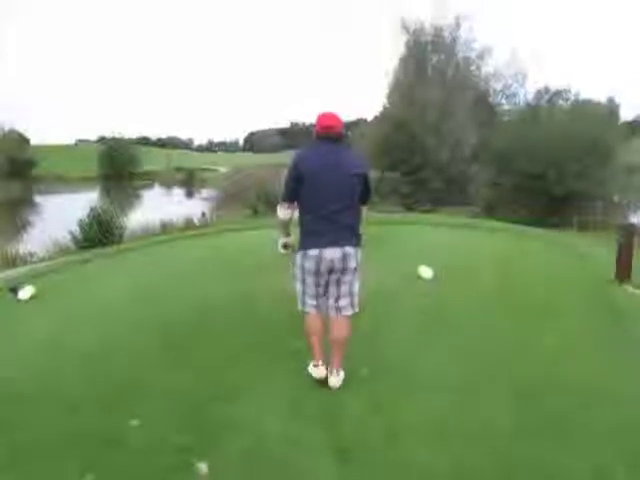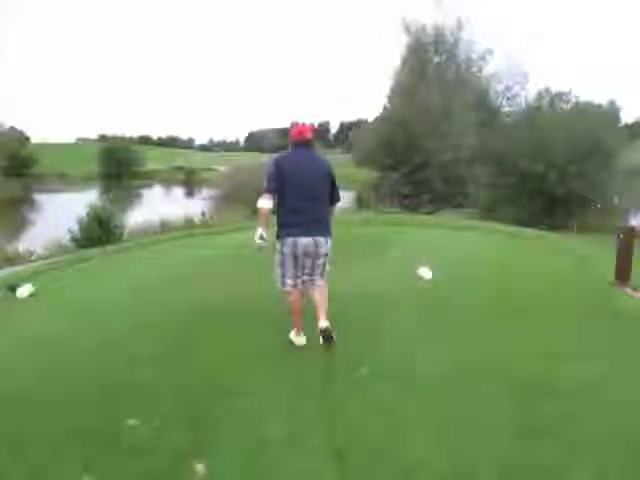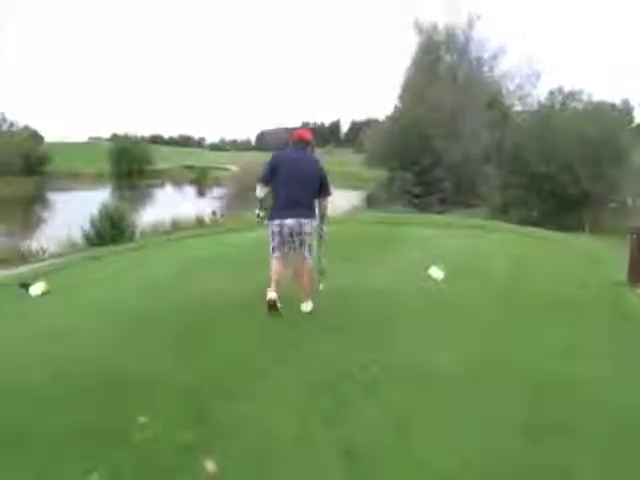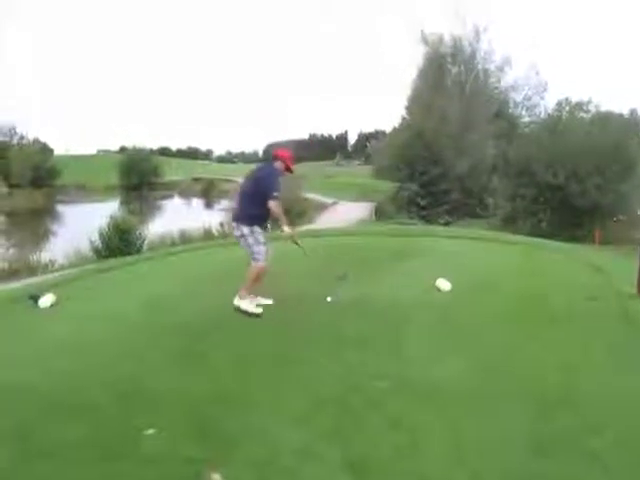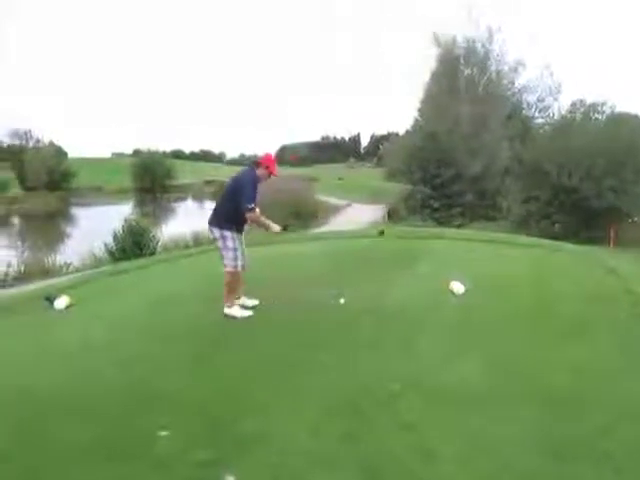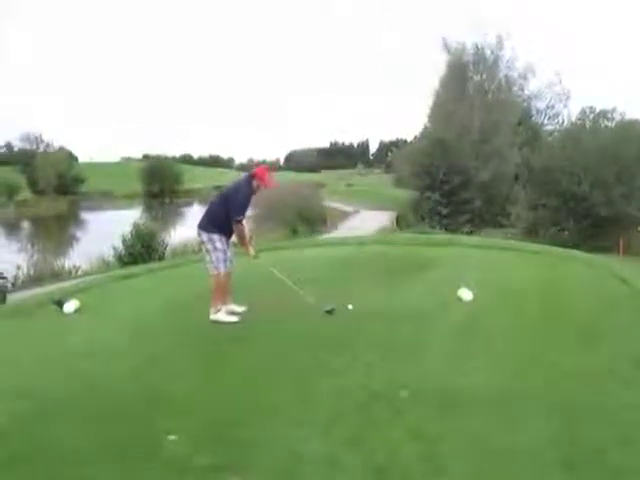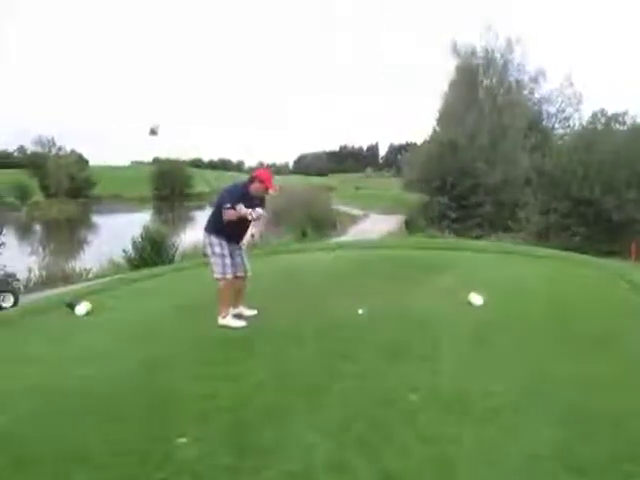
dt=0.7s
person 1, frame 1
left shoulder: (302, 159)
right shoulder: (358, 162)
left elbow: (287, 205)
left wrist: (285, 234)
left hip: (312, 246)
right hip: (348, 246)
left knee: (312, 307)
right knee: (341, 310)
left ankle: (318, 364)
right ankle: (336, 371)
person 1, frame 2
left shoulder: (280, 163)
right shoulder: (325, 165)
left elbow: (267, 198)
right elbow: (333, 202)
left wrist: (261, 227)
left hip: (290, 235)
right hip: (320, 235)
left knee: (292, 286)
right knee: (317, 281)
left ankle: (299, 332)
right ankle: (323, 322)
person 1, frame 3
left shoulder: (278, 158)
right shoulder: (316, 164)
left elbow: (262, 186)
right elbow: (323, 197)
left wrist: (259, 208)
right wrist: (322, 220)
left hip: (279, 218)
right hip: (306, 218)
left knee: (277, 256)
right knee: (305, 258)
left ankle: (272, 291)
right ankle: (306, 301)
person 1, frame 4
left shoulder: (260, 171)
right shoulder: (271, 173)
right elbow: (273, 203)
right wrist: (284, 224)
left hip: (242, 221)
right hip: (249, 224)
left knee: (257, 260)
right knee: (260, 262)
left ankle: (251, 296)
right ankle: (243, 297)
person 1, frame 5
left shoulder: (249, 177)
right shoulder: (248, 181)
left elbow: (251, 209)
right elbow: (250, 214)
left wrist: (265, 222)
right wrist: (269, 225)
left hip: (232, 225)
right hip: (223, 226)
left knee: (239, 263)
right knee: (233, 265)
left ankle: (236, 297)
right ankle: (230, 305)
person 1, frame 6
left shoulder: (244, 188)
right shoulder: (241, 193)
left elbow: (238, 220)
right elbow: (237, 224)
left wrist: (246, 238)
right wrist: (247, 246)
left hip: (219, 230)
right hip: (211, 230)
left knee: (226, 268)
right knee: (220, 270)
left ankle: (226, 304)
right ankle: (216, 311)
person 1, frame 7
left shoulder: (258, 197)
right shoulder: (233, 191)
left elbow: (260, 213)
right elbow: (227, 215)
left wrist: (255, 213)
right wrist: (243, 213)
left hip: (234, 239)
right hip: (216, 236)
left knee: (242, 273)
right knee: (226, 276)
left ankle: (237, 307)
right ankle: (224, 316)
